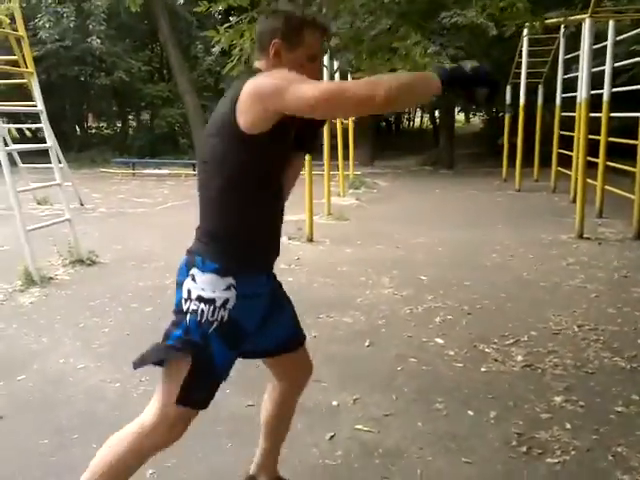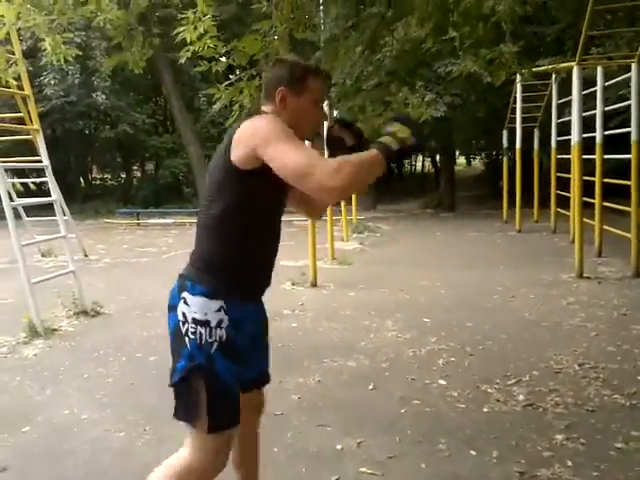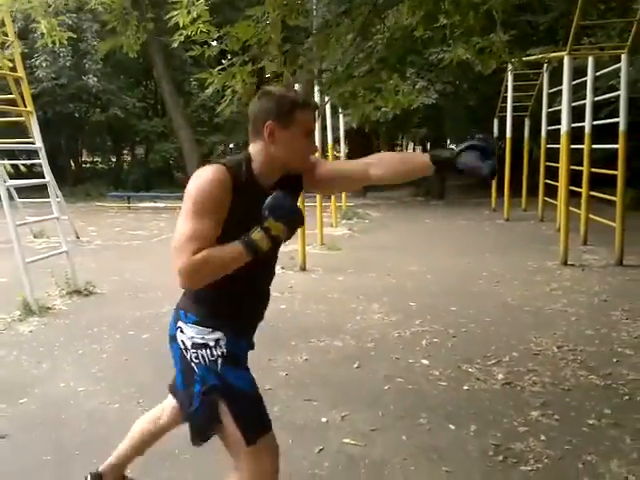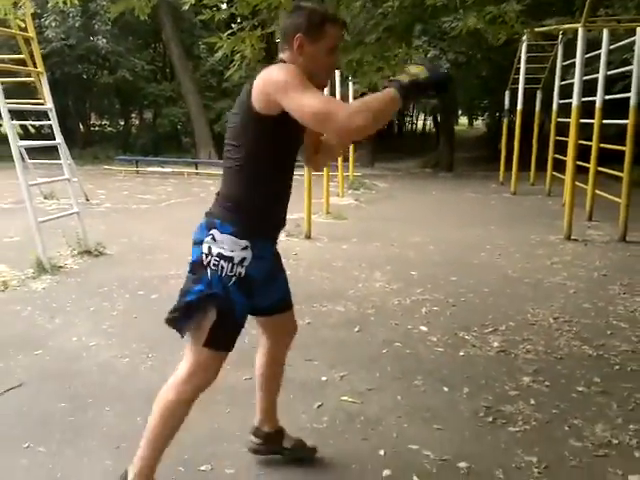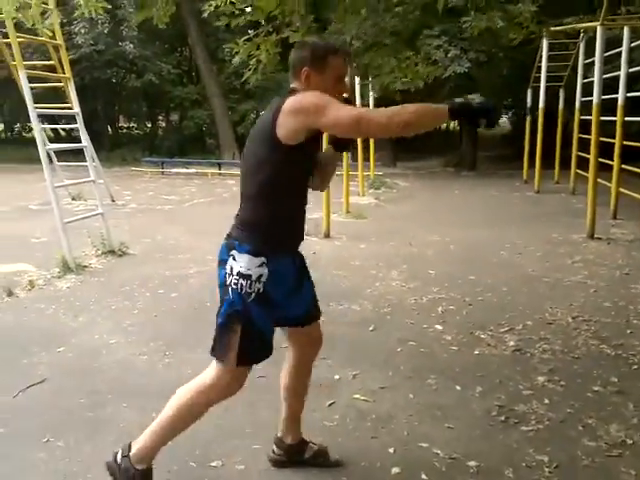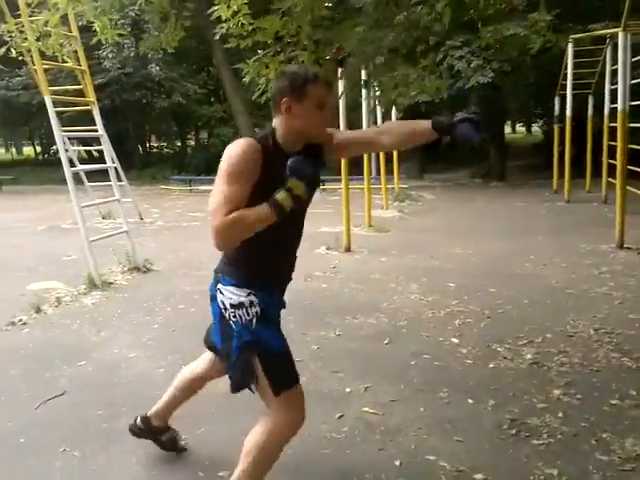
dt=0.3s
person 1, frame 1
left shoulder: (267, 110)
right shoulder: (266, 91)
right elbow: (369, 96)
left wrist: (300, 145)
right wrist: (448, 77)
left hip: (253, 277)
right hip: (219, 281)
left knee: (296, 373)
right knee: (163, 424)
person 1, frame 2
left shoulder: (276, 146)
right shoulder: (260, 131)
left elbow: (315, 206)
right elbow: (328, 188)
left wrist: (352, 153)
right wrist: (392, 145)
left hip: (241, 304)
right hip: (208, 309)
left knee: (249, 408)
person 1, frame 3
left shoulder: (293, 174)
right shoulder: (214, 180)
left elbow: (372, 168)
right elbow: (187, 271)
left wrist: (445, 160)
right wrist: (263, 236)
left hip: (229, 332)
right hip: (206, 335)
left knee: (182, 407)
person 1, frame 4
left shoulder: (287, 91)
right shoulder: (278, 79)
left elbow: (319, 159)
right elbow: (346, 124)
left wrist: (376, 112)
right wrist: (404, 88)
left hip: (255, 241)
right hip: (229, 243)
left knee: (280, 331)
right knee: (202, 367)
left ankle: (267, 430)
person 1, frame 5
left shoulder: (293, 121)
right shoulder: (301, 107)
left elbow: (316, 181)
right elbow: (383, 123)
left wrist: (334, 147)
right wrist: (457, 110)
left hip: (280, 255)
right hip: (252, 261)
left knee: (308, 342)
right knee: (226, 380)
left ankle: (289, 441)
person 1, frame 6
left shoulder: (315, 144)
right shoulder: (246, 152)
left elbow: (378, 137)
right elbow: (221, 233)
left wrist: (442, 125)
right wrist: (287, 197)
left hip: (263, 293)
right hip: (241, 297)
left knee: (216, 363)
right knee: (288, 413)
left ankle: (152, 421)
